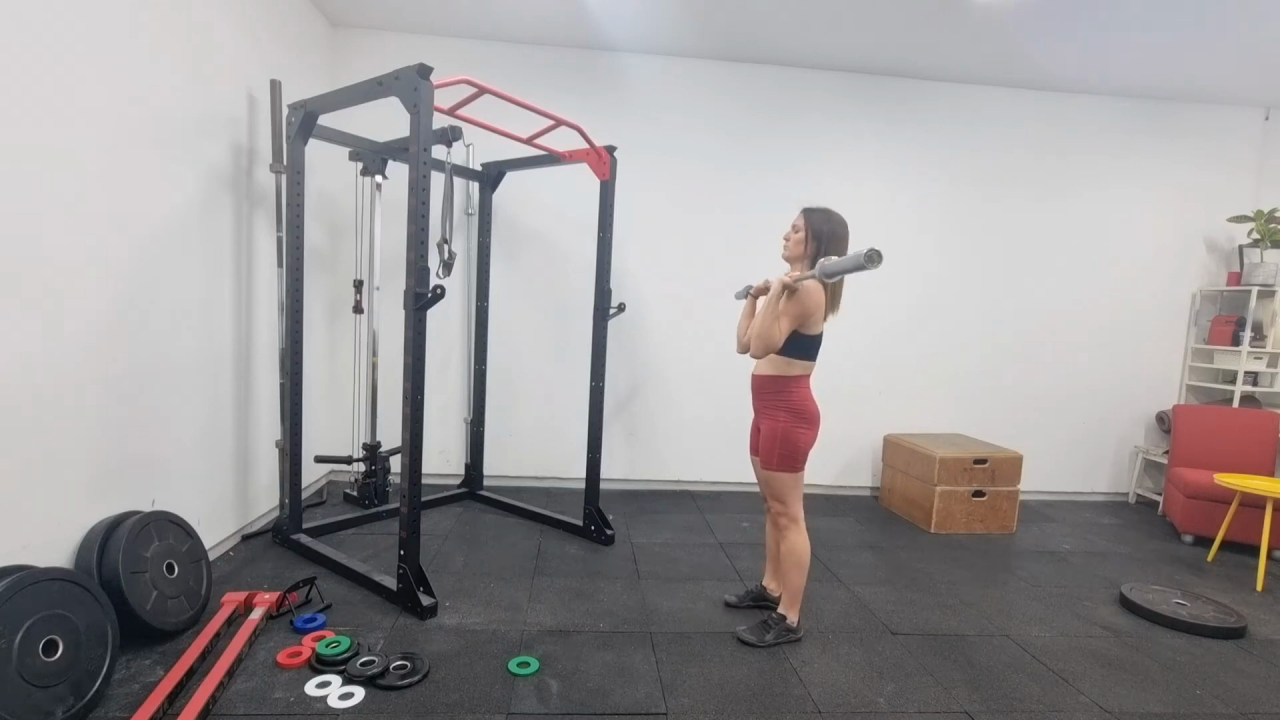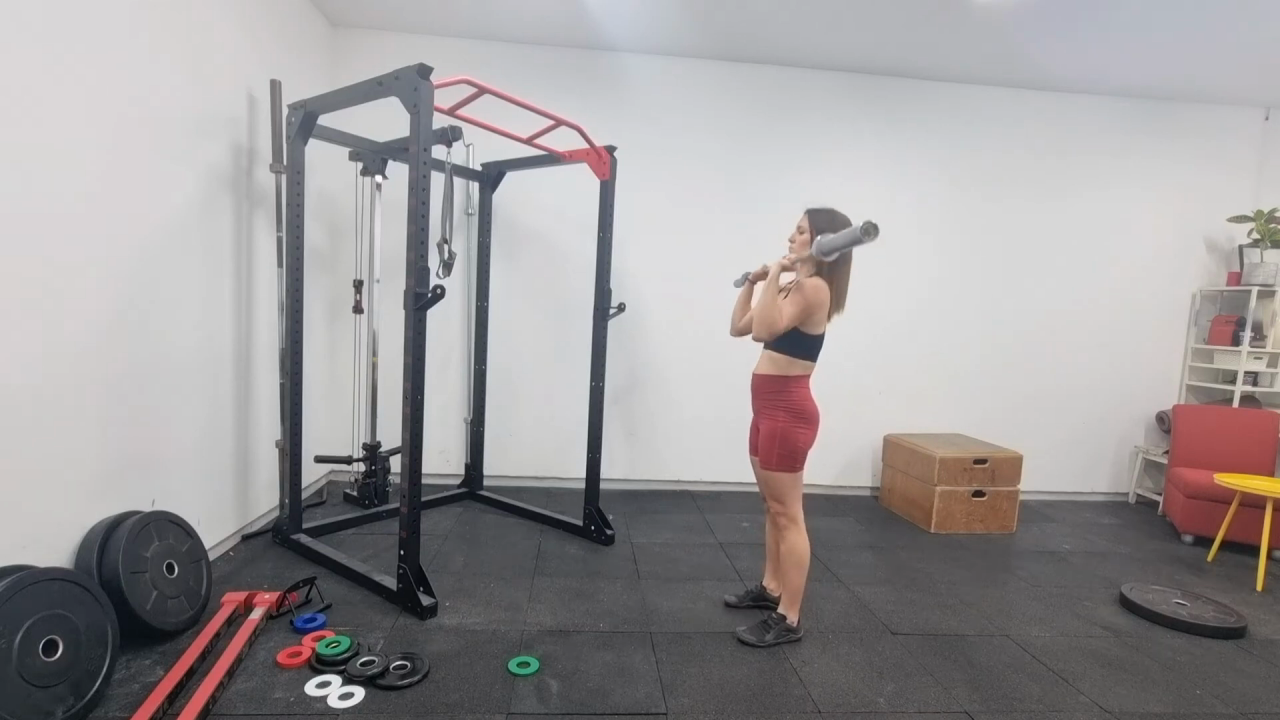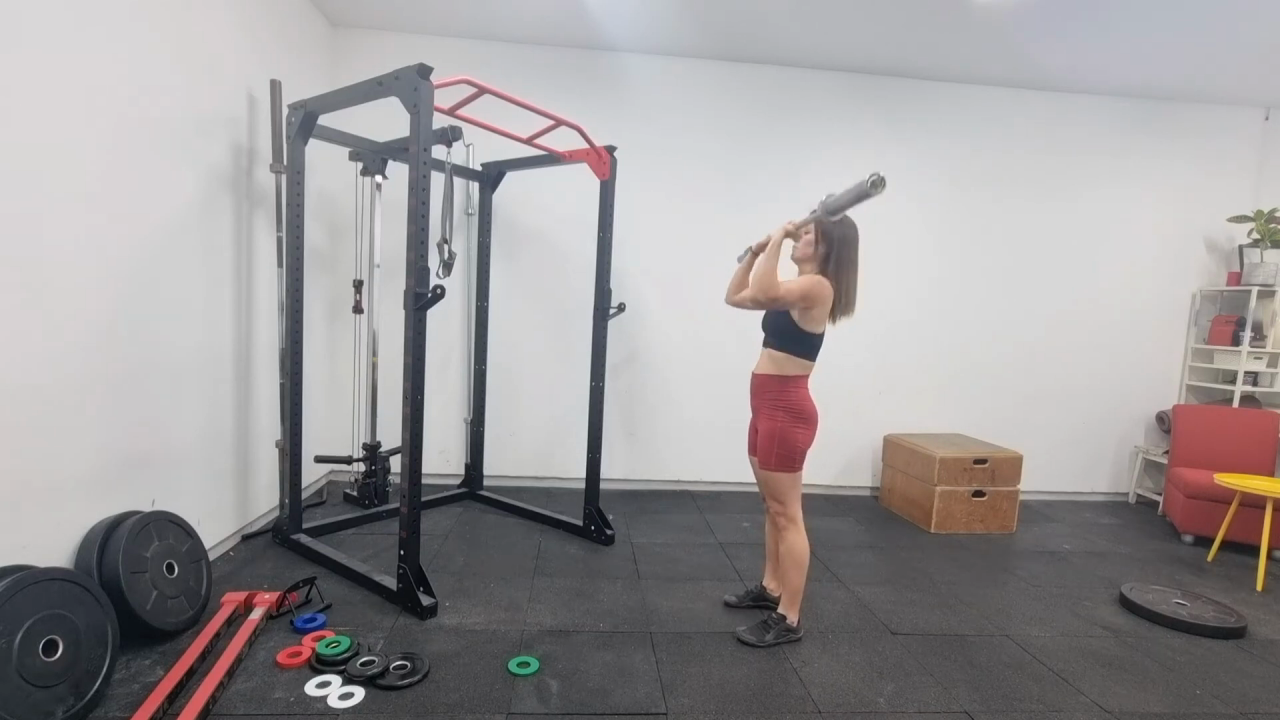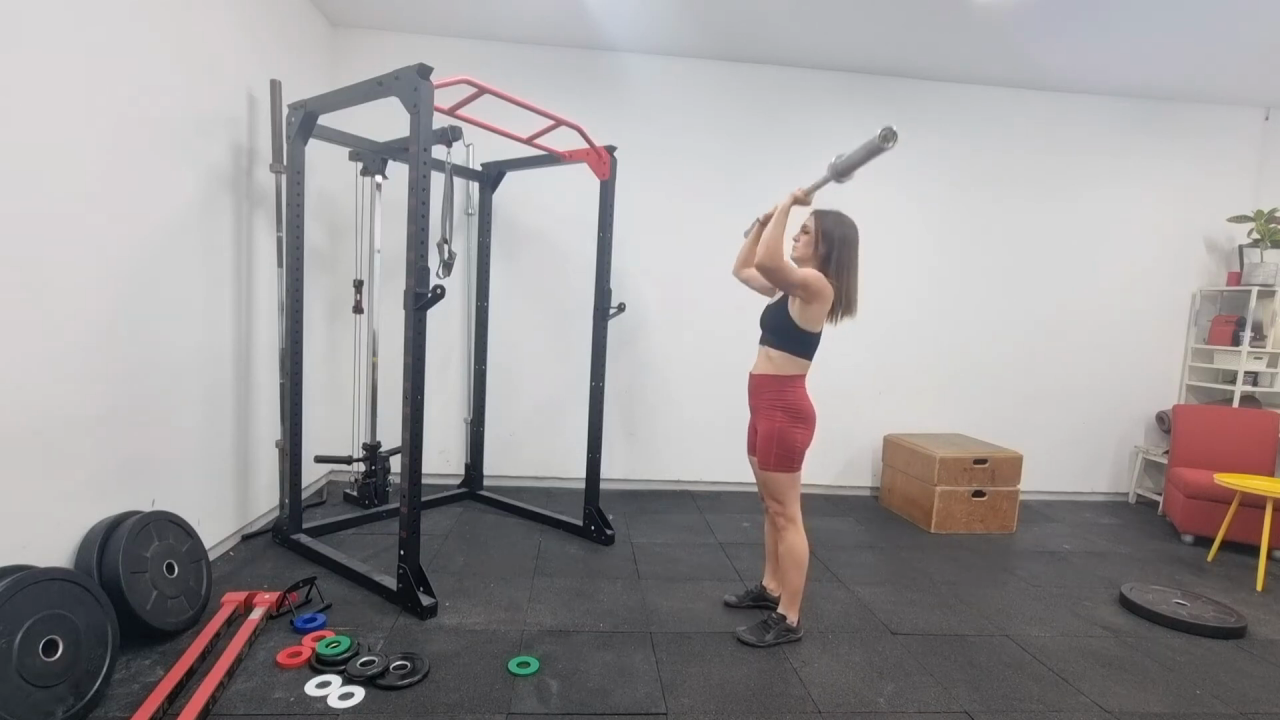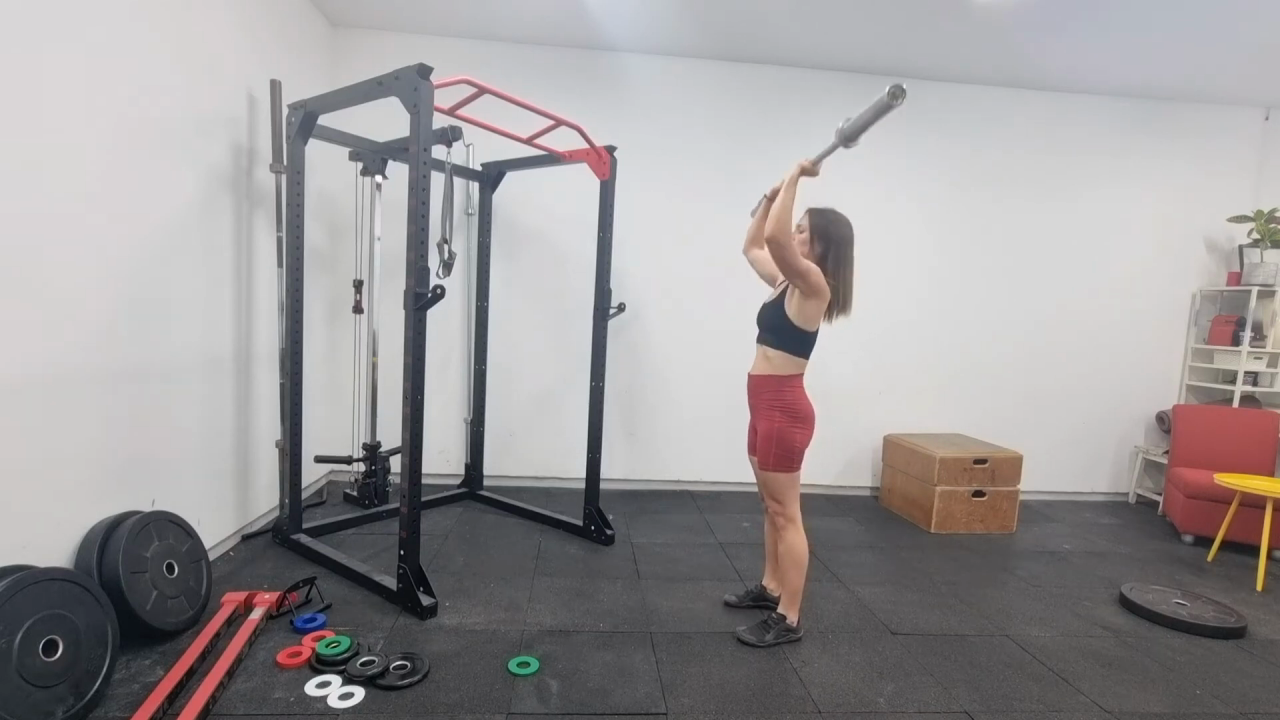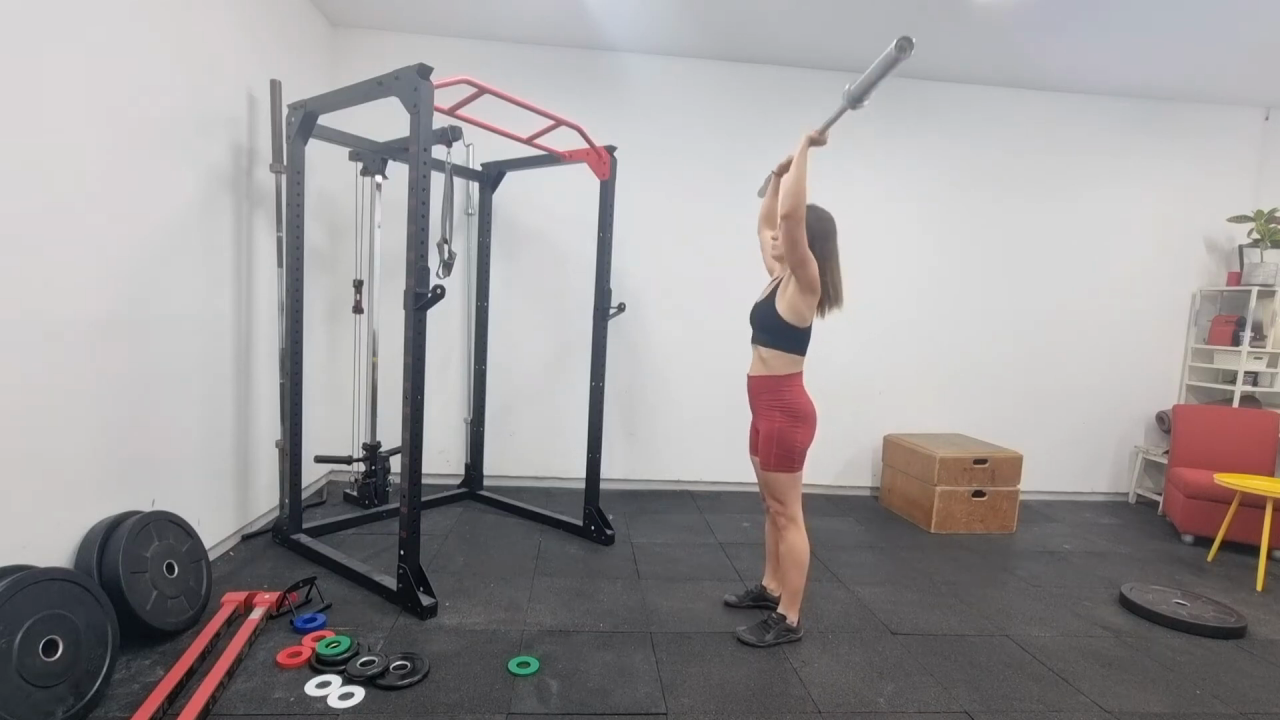
dt=0.2s
person 1, frame 1
left shoulder: (808, 290)
right shoulder: (790, 288)
left elbow: (762, 347)
right elbow: (744, 344)
left wrist: (774, 294)
right wrist: (755, 297)
left hip: (789, 410)
right hip: (769, 408)
left knee: (789, 515)
right knee: (774, 508)
left ankle: (788, 619)
right ankle: (771, 588)
person 1, frame 2
left shoulder: (814, 288)
right shoulder: (792, 290)
left elbow: (763, 329)
right elbow: (739, 327)
left wrist: (774, 277)
right wrist: (757, 283)
left hip: (788, 410)
right hip: (769, 407)
left knee: (788, 515)
right knee: (773, 508)
left ankle: (789, 619)
right ankle: (771, 588)
person 1, frame 3
left shoulder: (817, 287)
right shoulder: (795, 290)
left elbow: (765, 291)
right elbow: (735, 296)
left wrist: (776, 240)
right wrist: (757, 251)
left hip: (787, 408)
right hip: (768, 406)
left knee: (787, 514)
right knee: (773, 508)
left ankle: (788, 619)
right ankle: (771, 588)
person 1, frame 4
left shoulder: (816, 286)
right shoulder: (791, 288)
left elbow: (767, 261)
right elbow: (743, 268)
left wrist: (786, 206)
right wrist: (765, 223)
left hip: (785, 408)
right hip: (766, 406)
left knee: (786, 514)
right knee: (772, 508)
left ankle: (788, 619)
right ankle: (770, 588)
person 1, frame 5
left shoulder: (813, 285)
right shoulder: (788, 282)
left elbow: (777, 237)
right elbow: (753, 246)
left wrist: (794, 180)
right wrist: (772, 199)
left hip: (784, 409)
right hip: (766, 407)
left knee: (786, 514)
right knee: (773, 507)
left ankle: (788, 619)
right ankle: (771, 587)
person 1, frame 6
left shoulder: (804, 282)
right shoulder: (783, 275)
left elbow: (798, 217)
right elbow: (765, 223)
left wrist: (803, 151)
right wrist: (778, 178)
left hip: (785, 409)
right hip: (768, 408)
left knee: (787, 513)
right knee: (773, 507)
left ankle: (788, 619)
right ankle: (770, 588)
